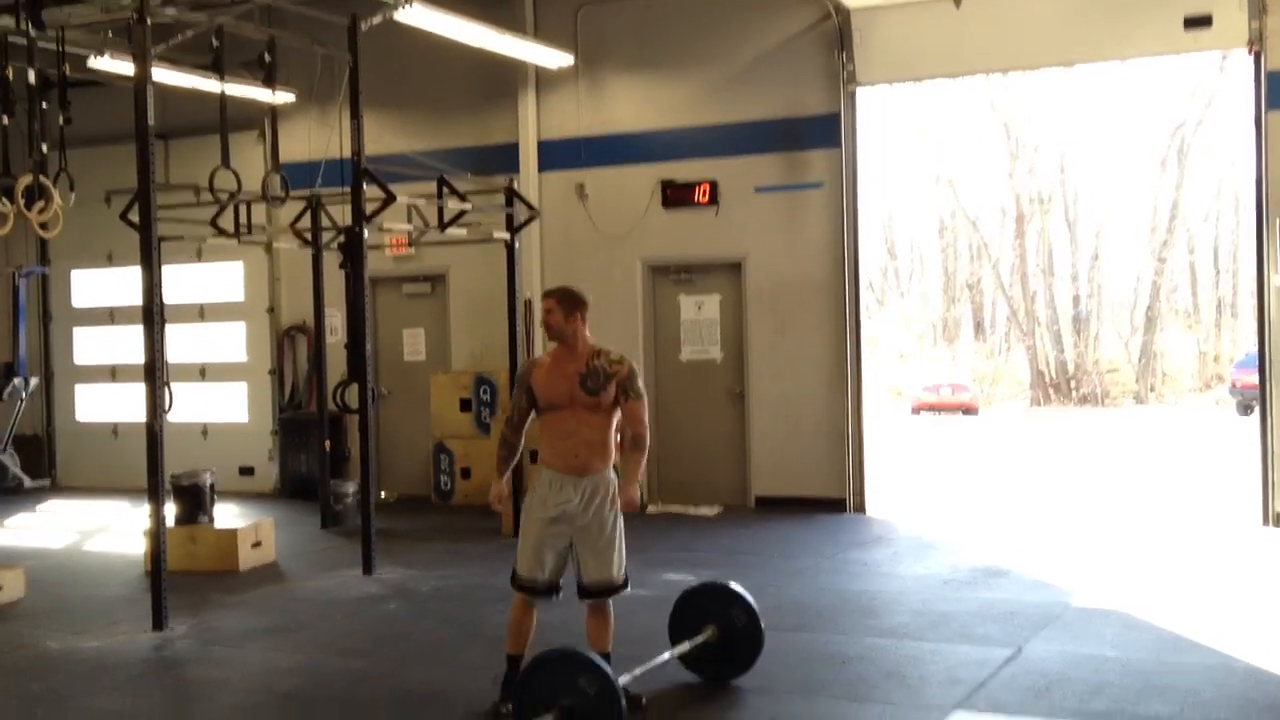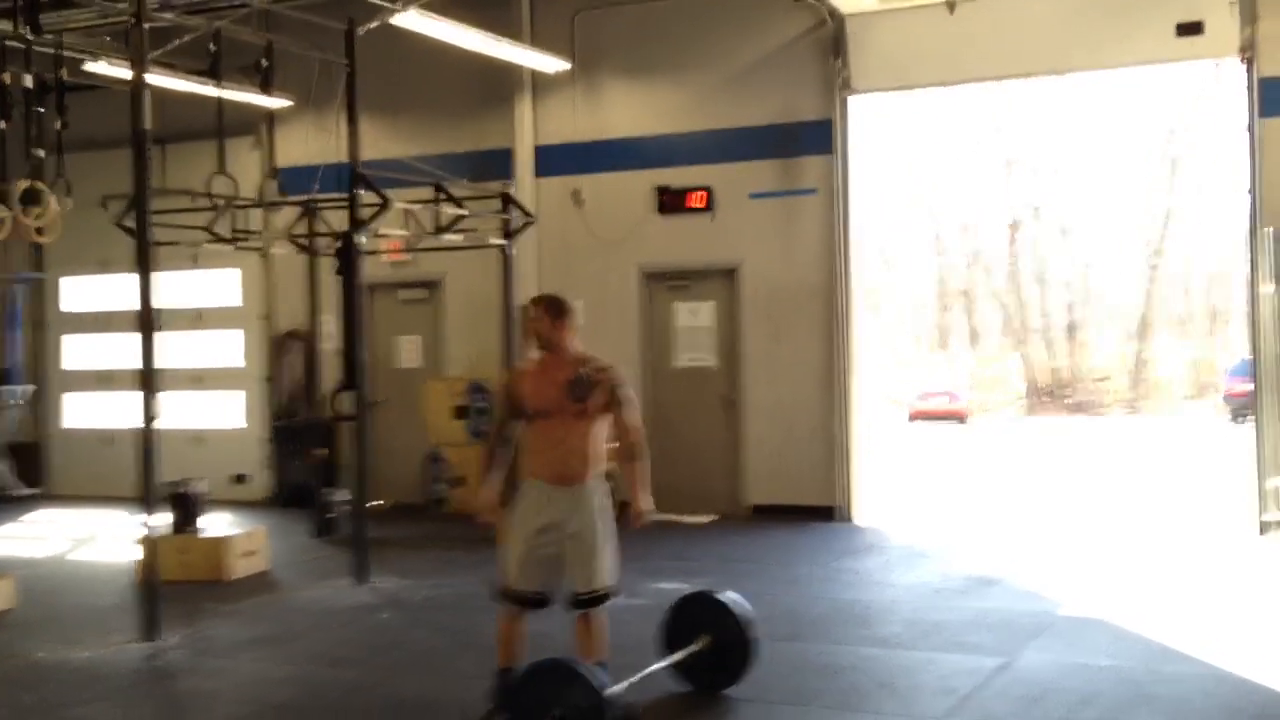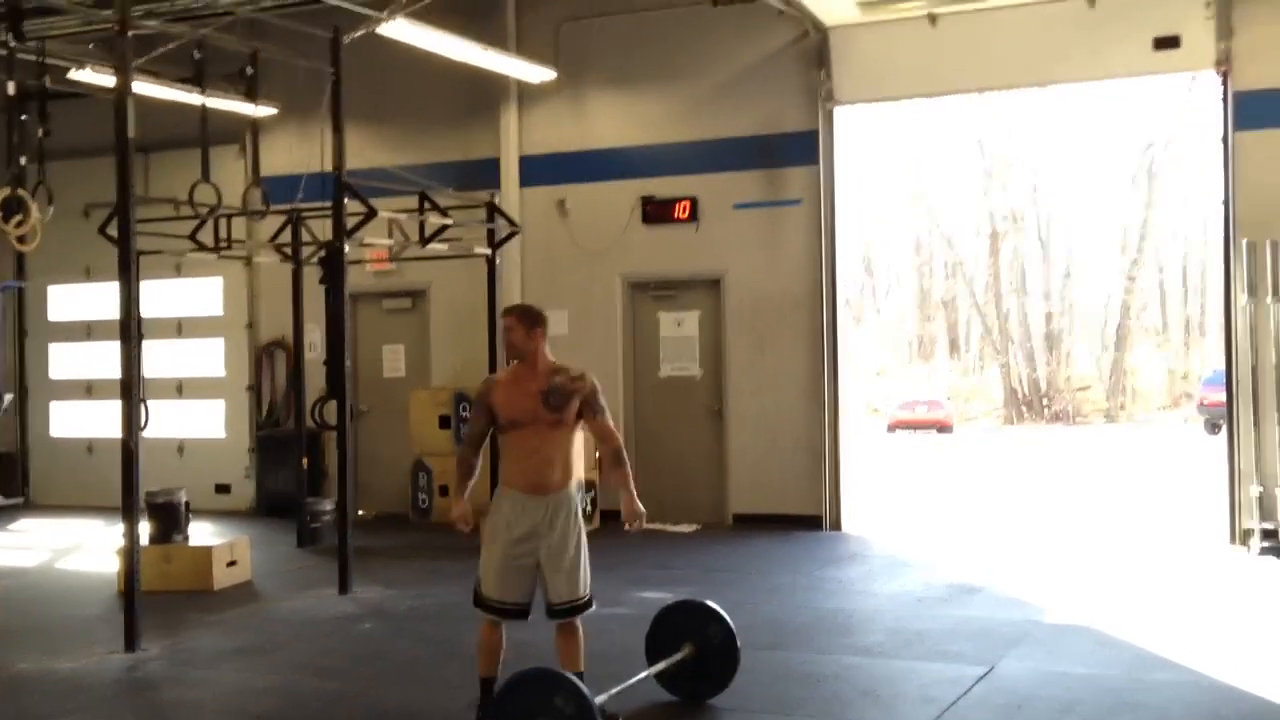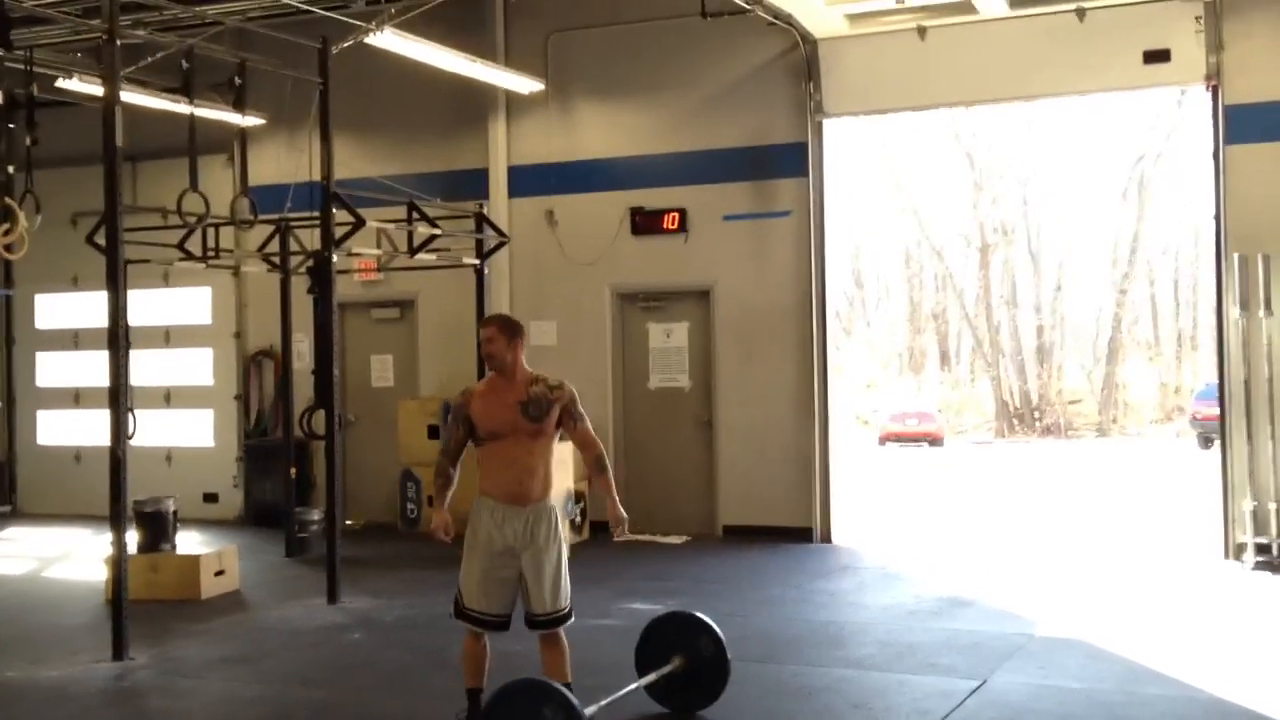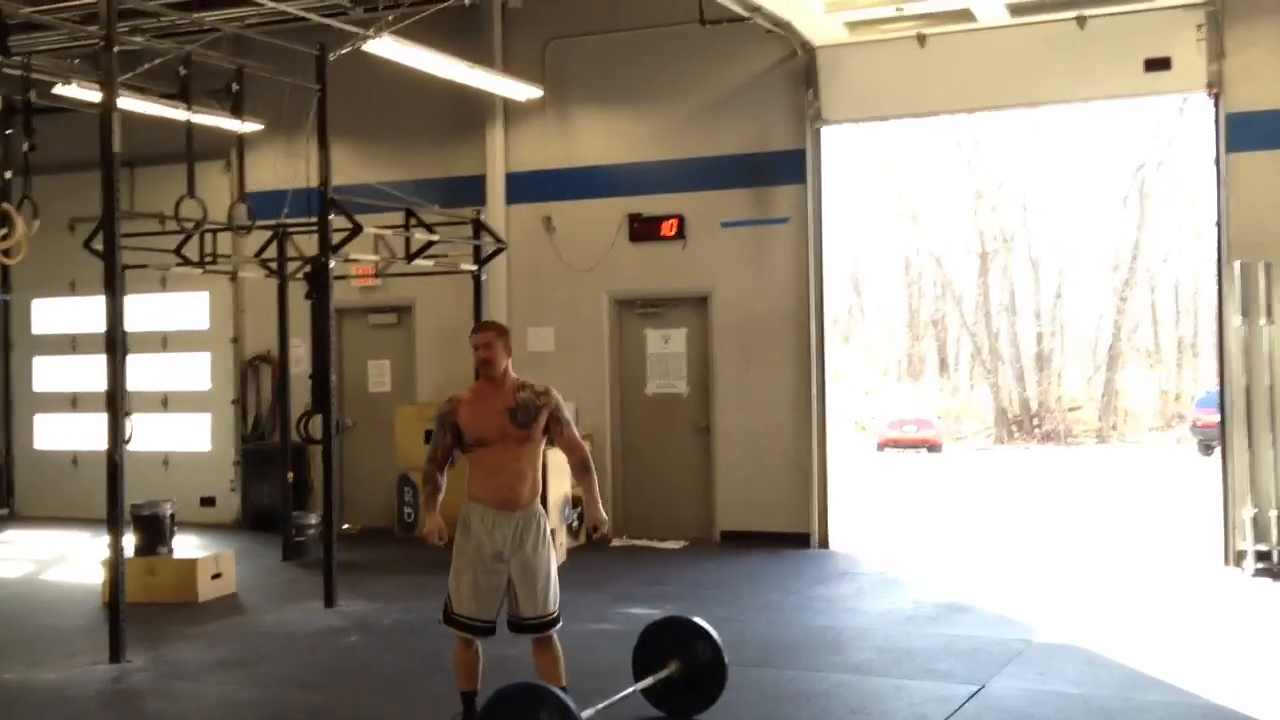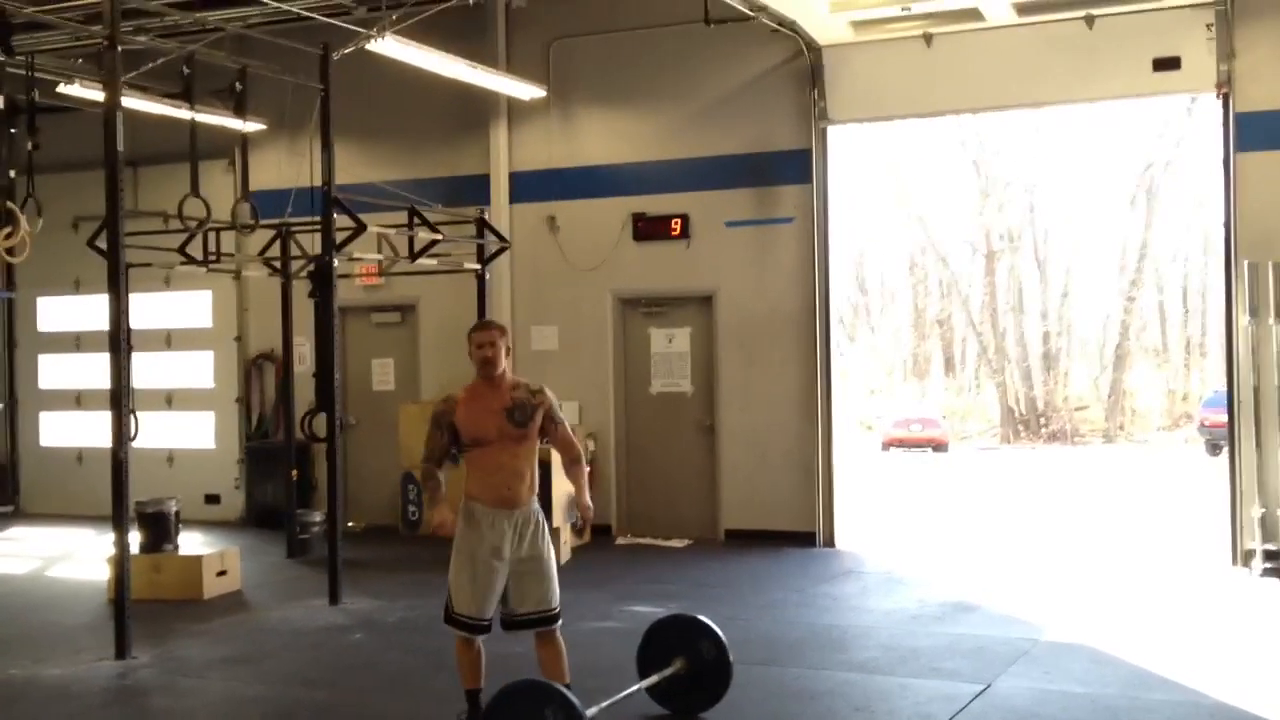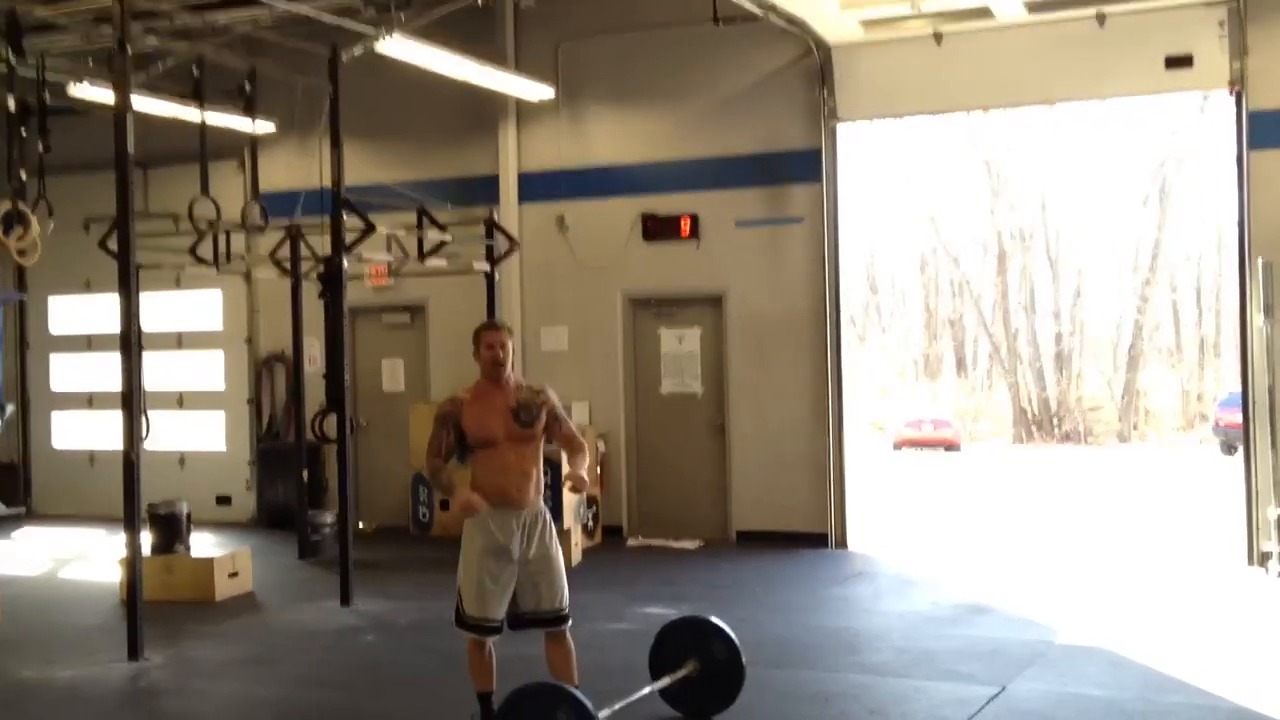
dt=0.1s
person 1, frame 1
left shoulder: (618, 369)
right shoulder: (535, 369)
left elbow: (638, 429)
right elbow: (513, 427)
left wrist: (632, 481)
right wrist: (501, 478)
left hip: (598, 489)
right hip: (550, 488)
left knee: (600, 593)
right knee: (527, 589)
right ankle: (512, 680)
person 1, frame 2
left shoulder: (602, 376)
right shoulder: (520, 378)
left elbow: (630, 436)
right elbow: (499, 436)
left wrist: (640, 490)
right wrist: (488, 487)
left hip: (585, 497)
right hip: (534, 496)
left knee: (589, 603)
right knee: (515, 601)
right ankle: (504, 691)
person 1, frame 3
left shoulder: (577, 384)
right shoulder: (493, 388)
left elbow: (609, 441)
right elbow: (471, 446)
left wrist: (628, 495)
right wrist: (461, 496)
left hip: (561, 506)
right hip: (511, 507)
left knee: (569, 613)
right knee: (495, 611)
person 1, frame 4
left shoulder: (556, 393)
right shoulder: (470, 399)
left elbow: (591, 448)
right elbow: (448, 457)
left wrist: (612, 500)
right wrist: (440, 506)
left hip: (542, 516)
right hip: (490, 517)
left knee: (551, 624)
right knee: (477, 622)
person 1, frame 5
left shoulder: (543, 399)
right shoulder: (457, 407)
left elbow: (578, 452)
right elbow: (435, 464)
left wrist: (593, 501)
right wrist: (431, 511)
left hip: (530, 522)
right hip: (480, 523)
left knee: (544, 627)
right knee: (468, 628)
person 1, frame 6
left shoulder: (536, 398)
right shoulder: (452, 407)
left elbow: (569, 449)
right elbow: (431, 464)
left wrist: (581, 491)
right wrist: (437, 505)
left hip: (528, 520)
right hip: (479, 521)
left knee: (547, 623)
right knee: (468, 627)
person 1, frame 7
left shoulder: (539, 398)
right shoulder: (457, 408)
left elbow: (575, 441)
right elbow: (433, 464)
left wrist: (578, 466)
right wrist: (456, 492)
left hip: (536, 521)
right hip: (487, 523)
left knee: (556, 624)
right knee: (480, 628)
